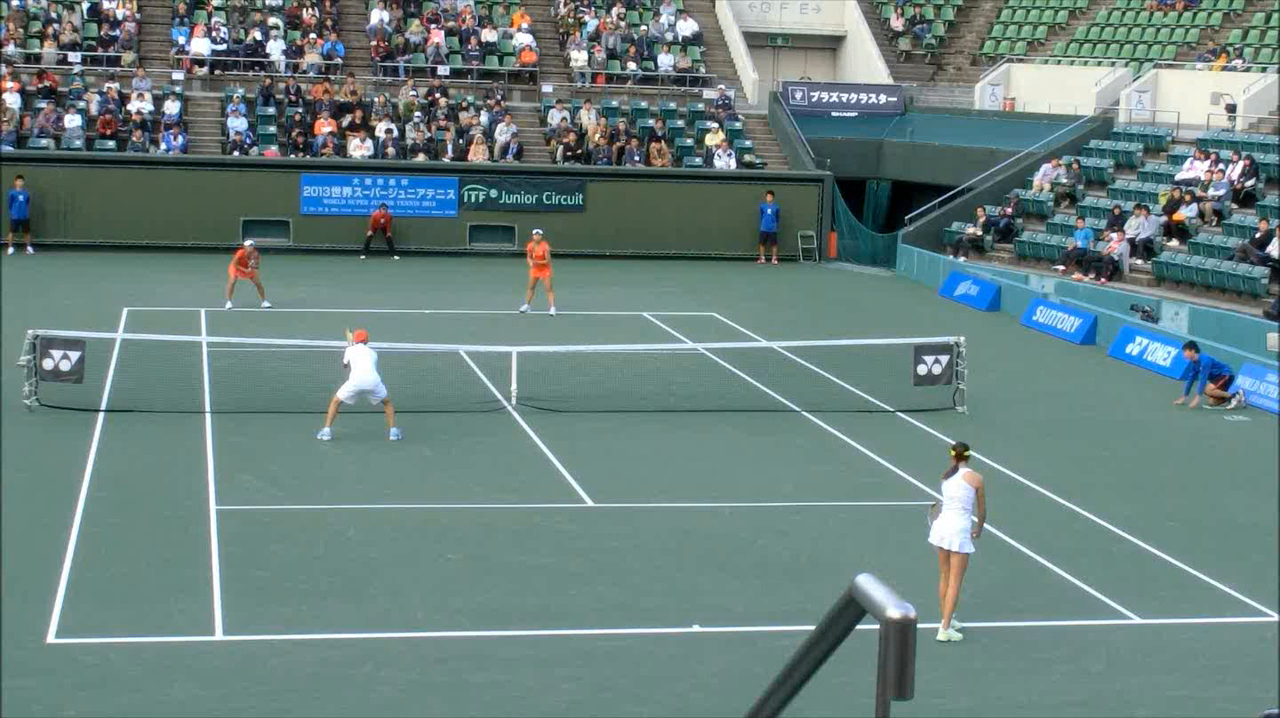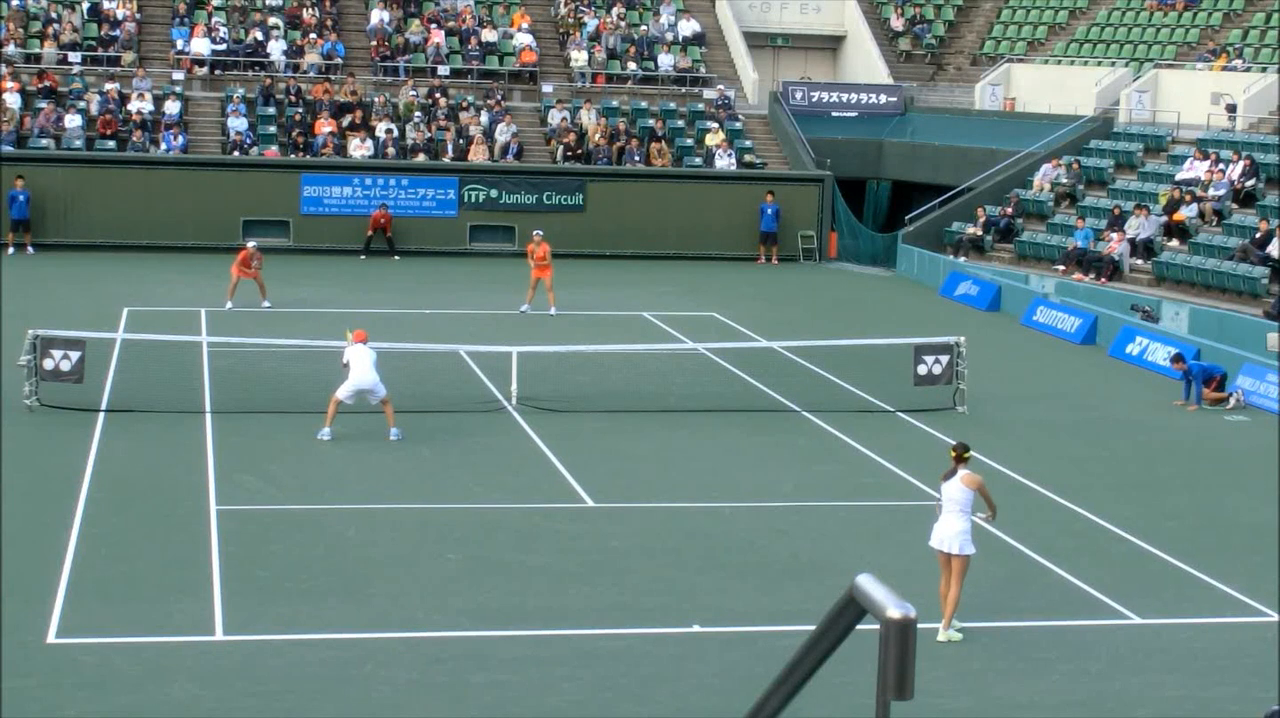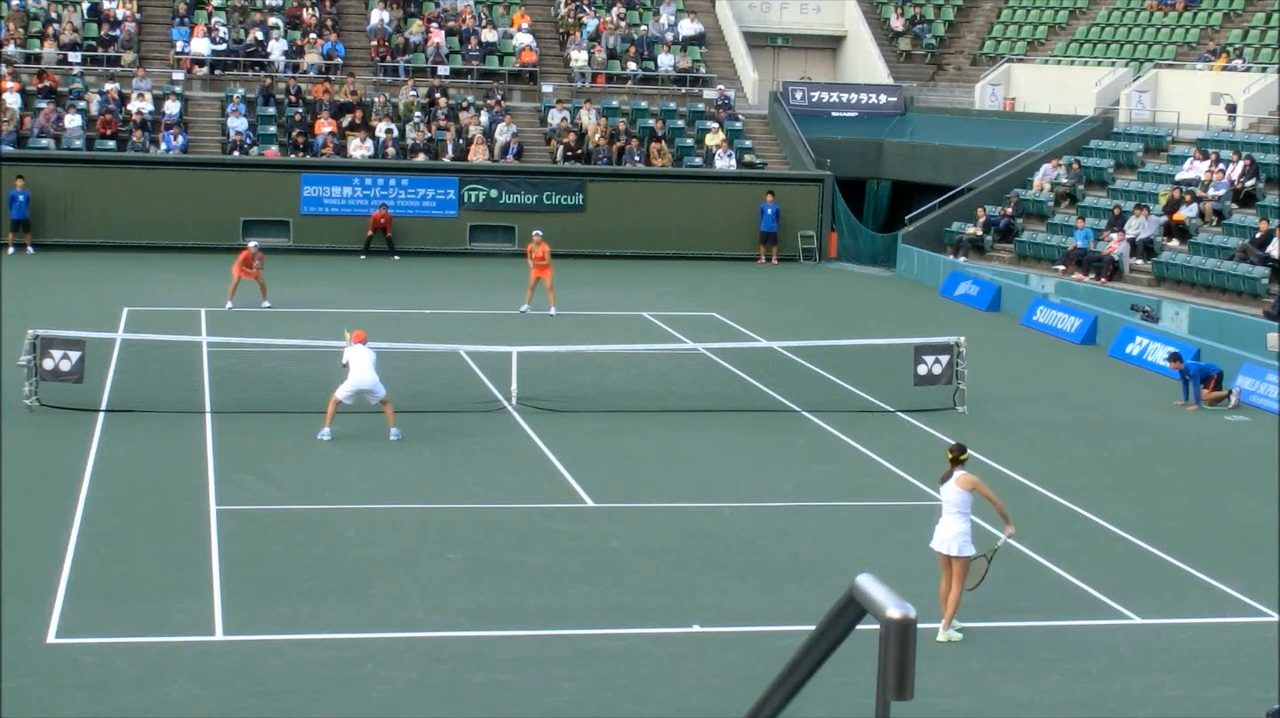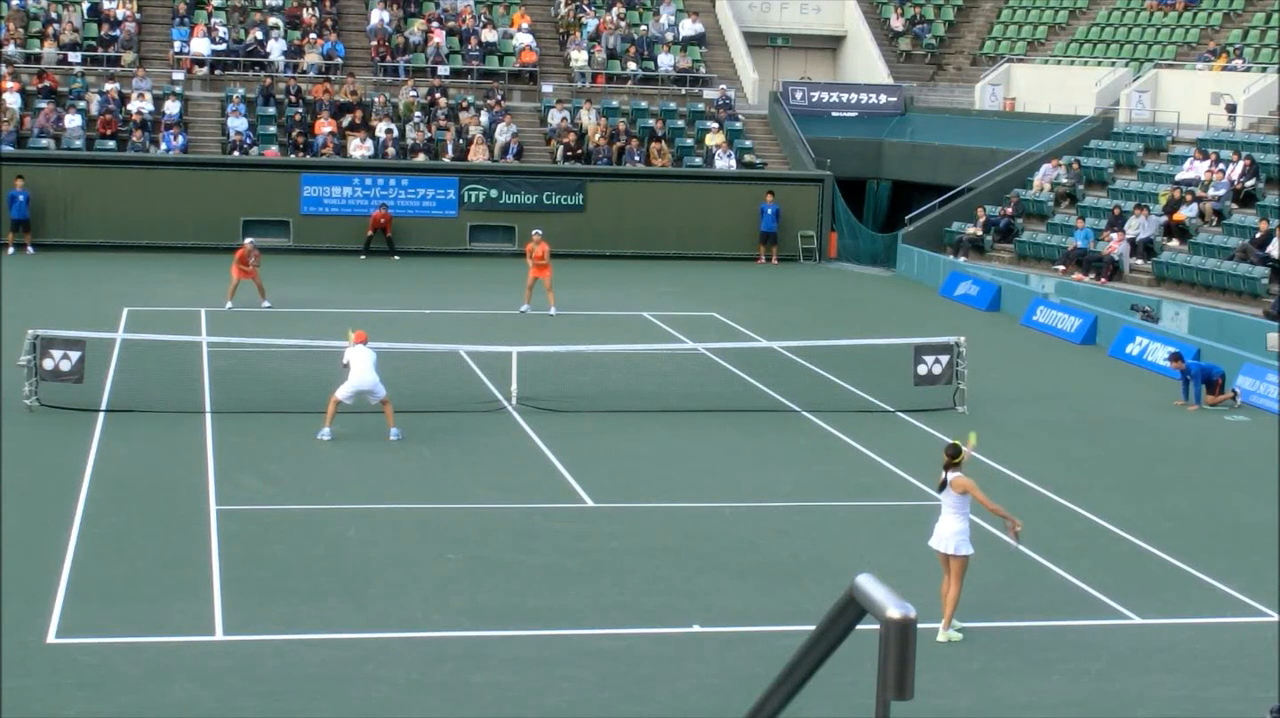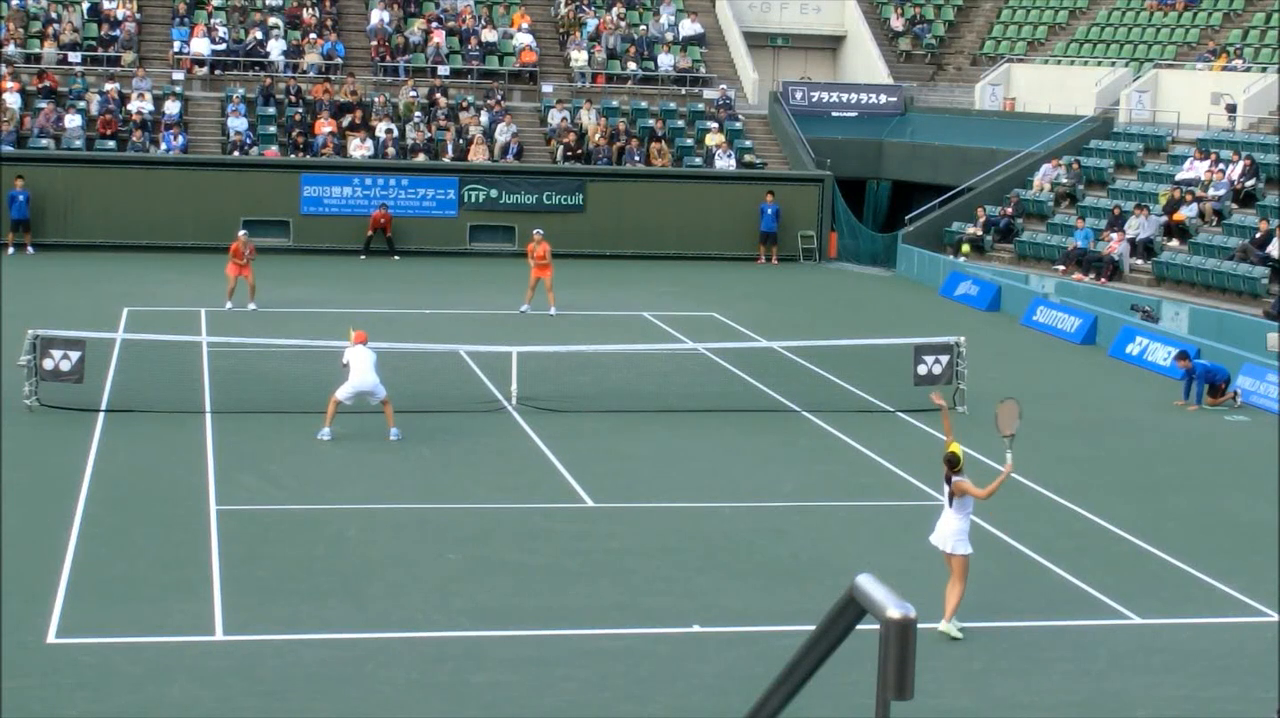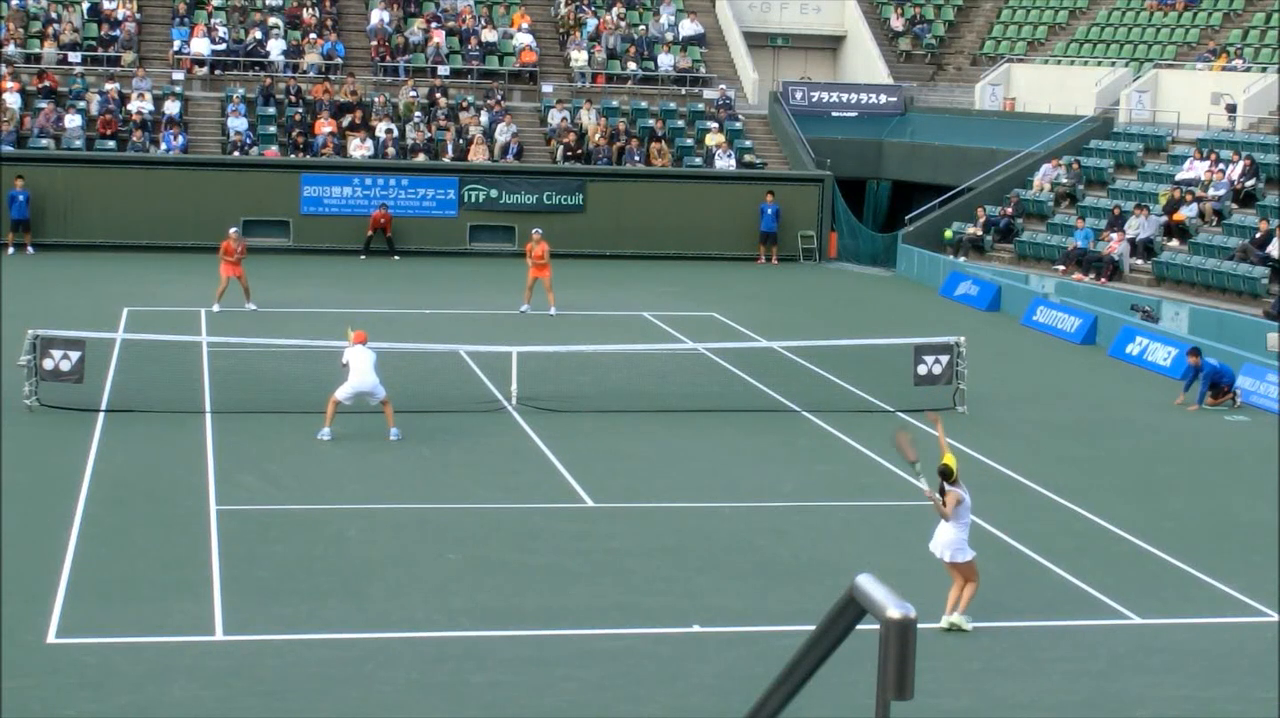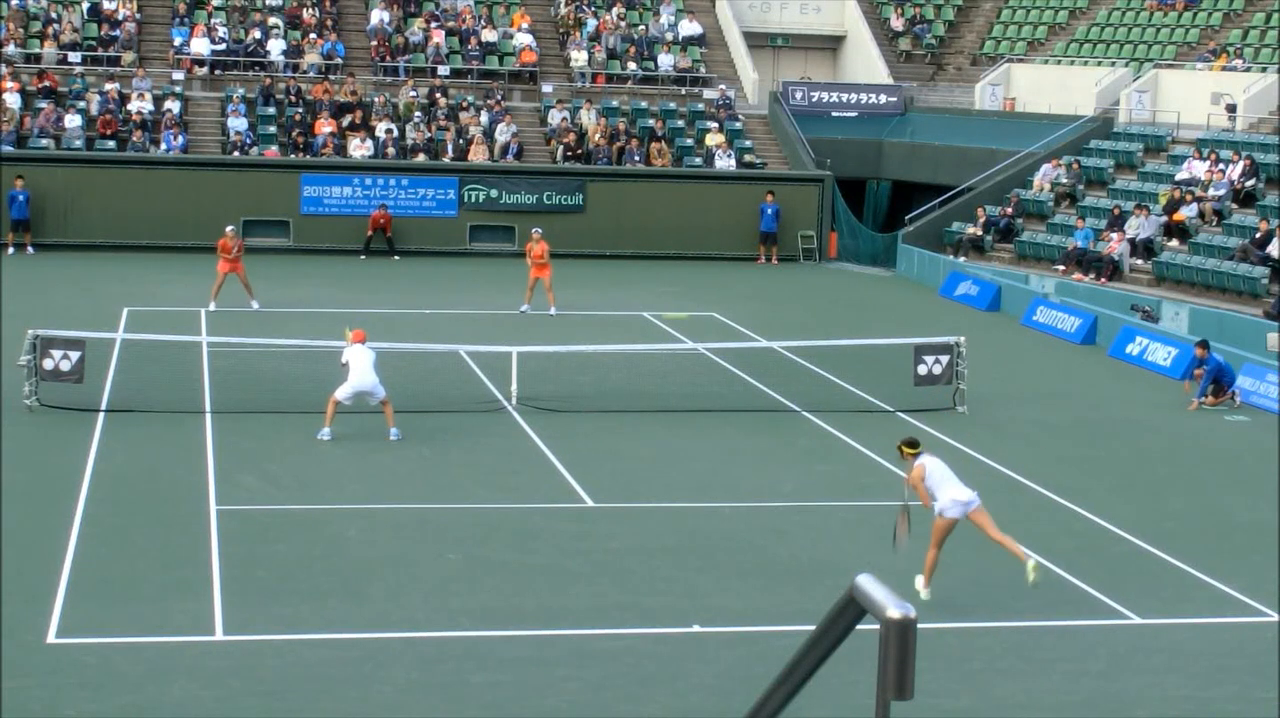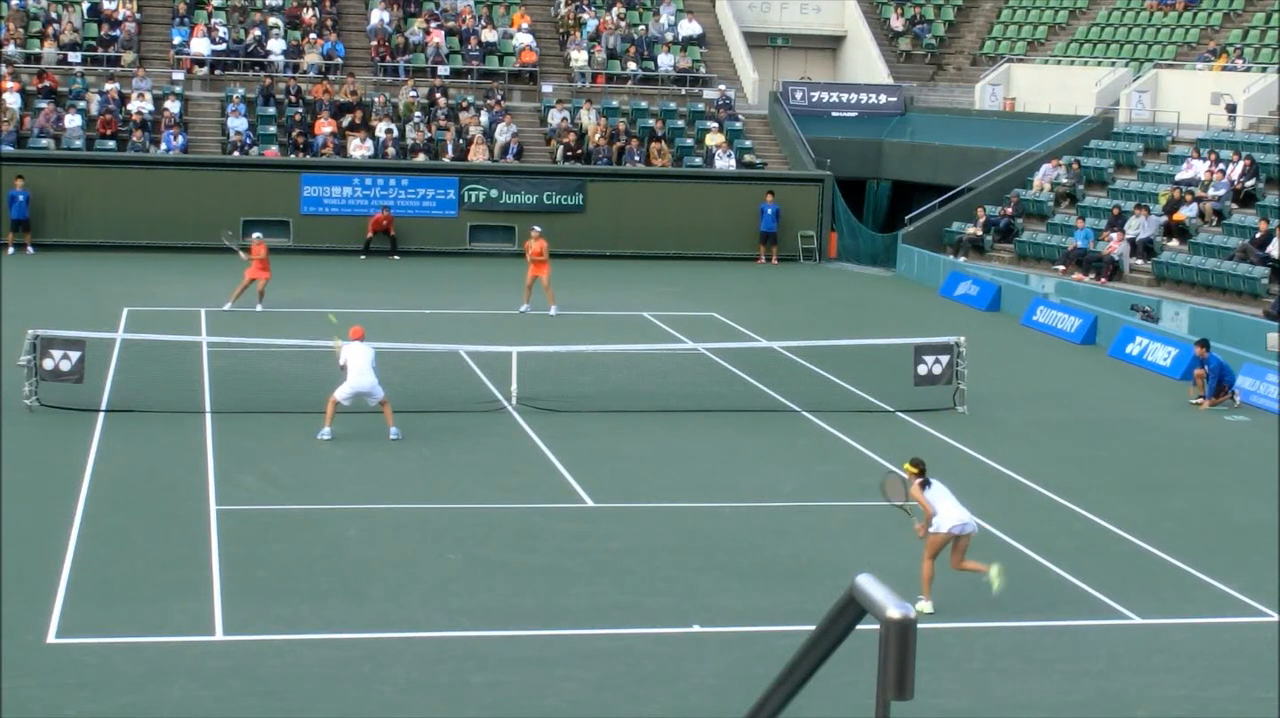
dt=0.4s
person 1, frame 1
left shoulder: (946, 476)
right shoulder: (976, 478)
right elbow: (981, 509)
right wrist: (979, 528)
left hip: (942, 528)
right hip: (959, 532)
left knee: (945, 578)
right knee: (955, 582)
left ankle: (946, 619)
right ankle: (945, 629)
person 1, frame 2
left shoulder: (946, 477)
right shoulder: (974, 479)
right elbow: (989, 502)
right wrist: (992, 513)
left hip: (941, 530)
right hip: (959, 534)
left knee: (945, 579)
right knee: (956, 584)
left ankle: (947, 620)
right ankle: (945, 630)
person 1, frame 3
left shoulder: (945, 479)
right shoulder: (970, 480)
right elbow: (995, 502)
right wrist: (1008, 523)
left hip: (942, 532)
right hip: (959, 536)
left knee: (946, 580)
right knee: (957, 585)
left ankle: (947, 620)
right ankle: (945, 630)
person 1, frame 4
left shoulder: (946, 474)
right shoulder: (963, 482)
left elbow: (952, 463)
right elbow: (990, 506)
left wrist: (967, 449)
right wrist: (1012, 521)
left hip: (942, 534)
right hip: (956, 537)
left knee: (948, 581)
right knee: (955, 584)
left ankle: (947, 621)
right ankle: (945, 629)
person 1, frame 5
left shoulder: (950, 472)
right shoulder: (961, 484)
left elbow: (948, 437)
right elbow: (983, 494)
left wrist: (944, 410)
right wrist: (1004, 476)
left hip: (944, 529)
right hip: (955, 535)
left knee: (955, 578)
right knee: (959, 582)
left ankle: (949, 619)
right ankle: (947, 621)
person 1, frame 6
left shoulder: (945, 487)
right shoulder: (954, 496)
left elbow: (943, 445)
right elbow: (946, 516)
left wrist: (939, 430)
right wrist: (935, 500)
left hip: (942, 543)
right hip: (956, 546)
left knee: (959, 582)
right knee: (972, 581)
left ankle: (948, 617)
right ankle: (959, 614)
person 1, frame 7
left shoulder: (916, 472)
right shoulder: (930, 458)
left elbow: (927, 502)
left hip: (950, 504)
right hip: (967, 498)
left knee: (934, 547)
right knee: (996, 535)
left ankle: (925, 587)
right ankle: (1027, 561)
person 1, frame 8
left shoulder: (914, 488)
right shoulder: (935, 483)
left elbow: (929, 512)
left wrist: (925, 529)
right wrist: (926, 526)
left hip: (949, 522)
right hip: (966, 519)
left knee: (928, 558)
right knee: (957, 564)
left ankle: (926, 602)
right ankle: (990, 570)
